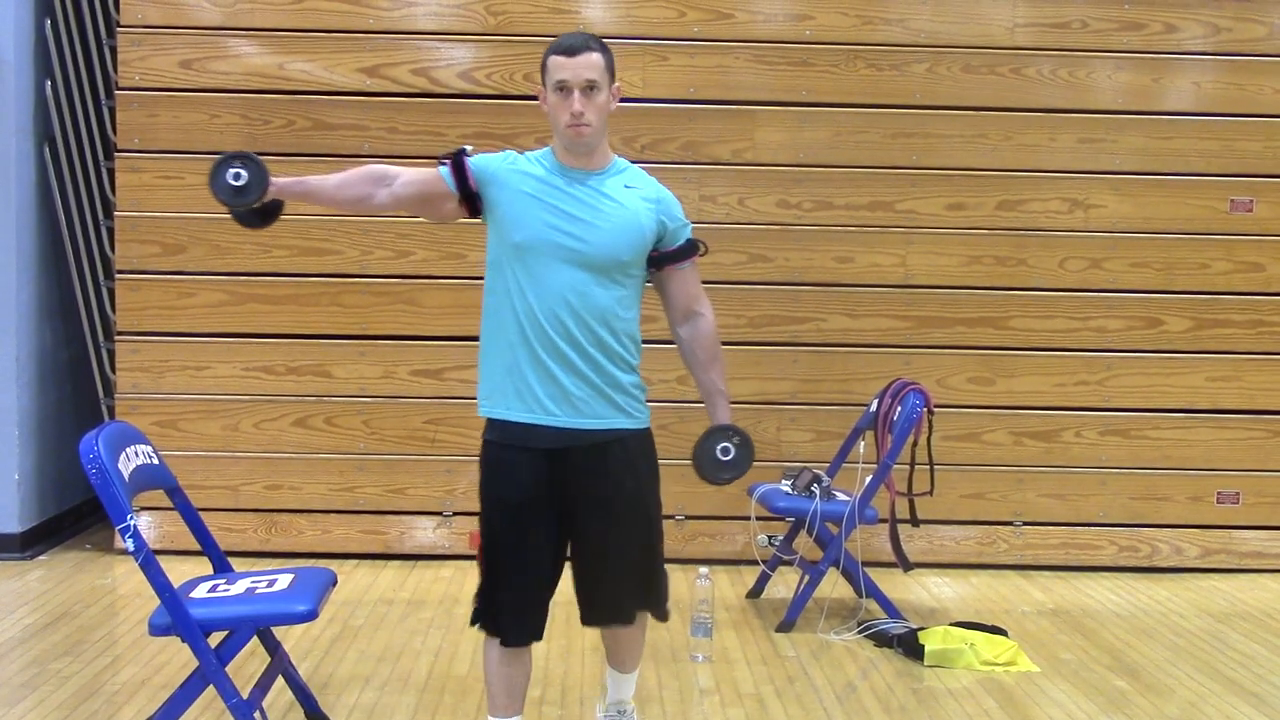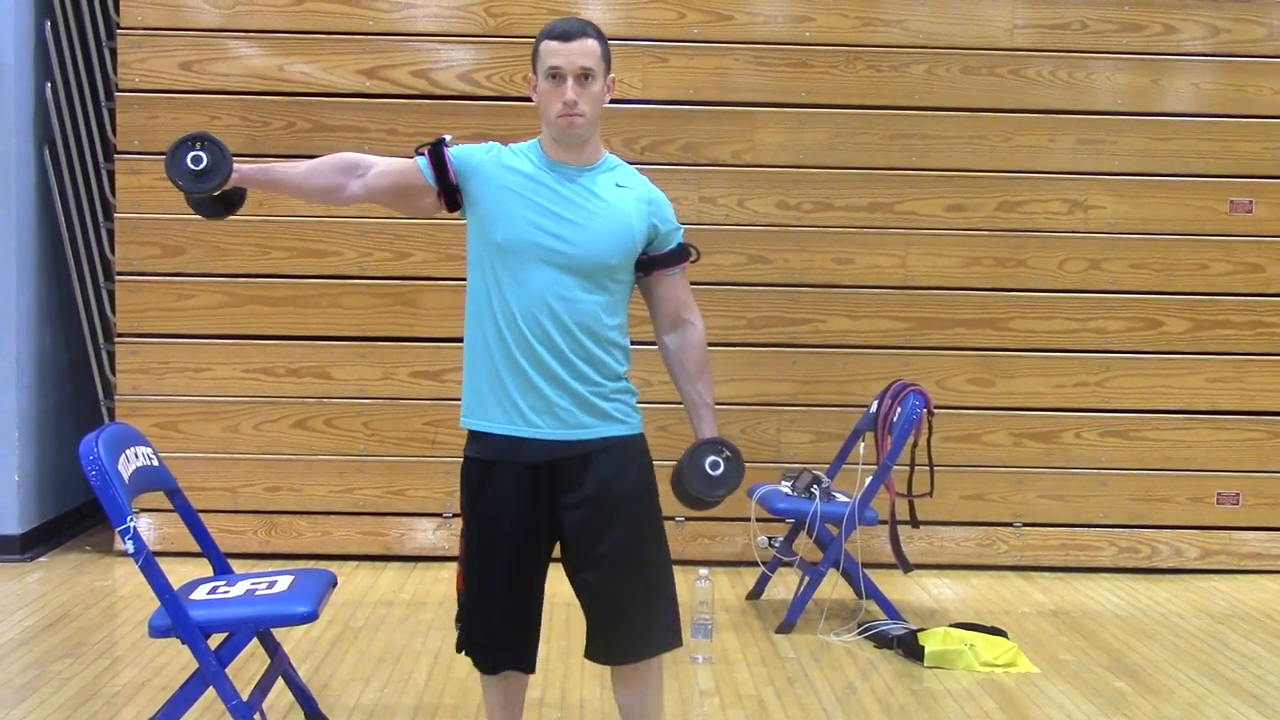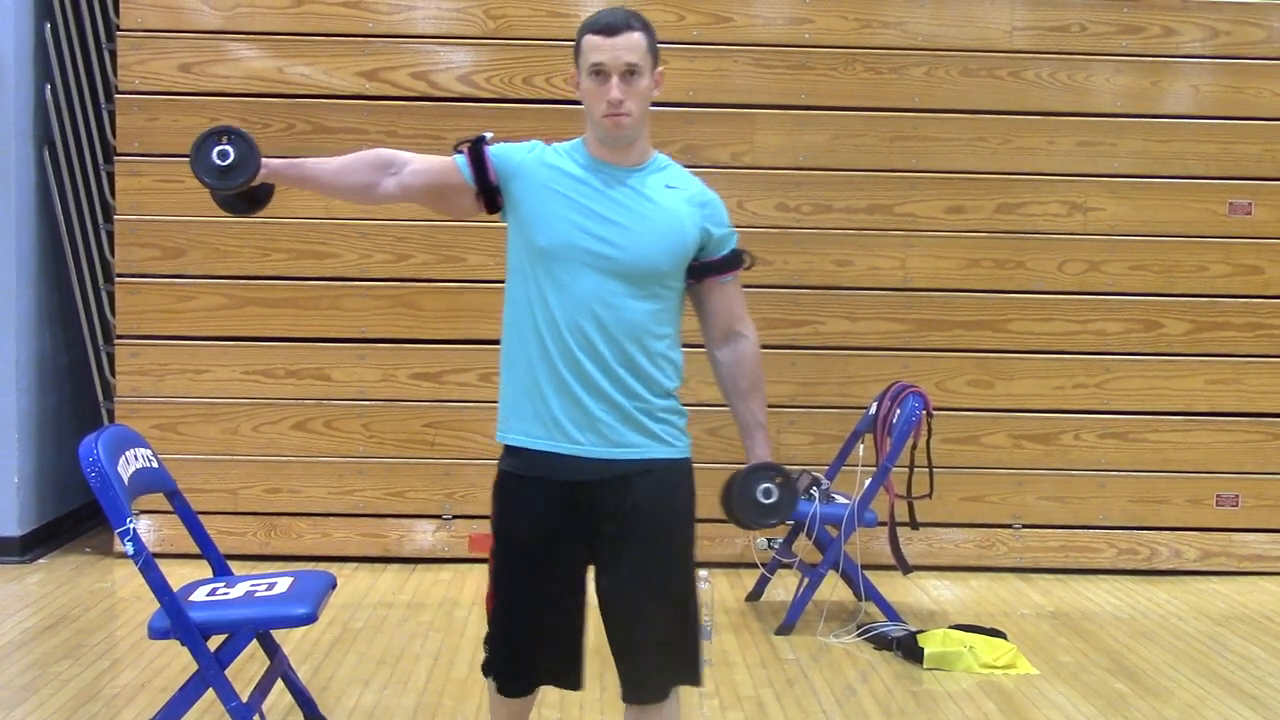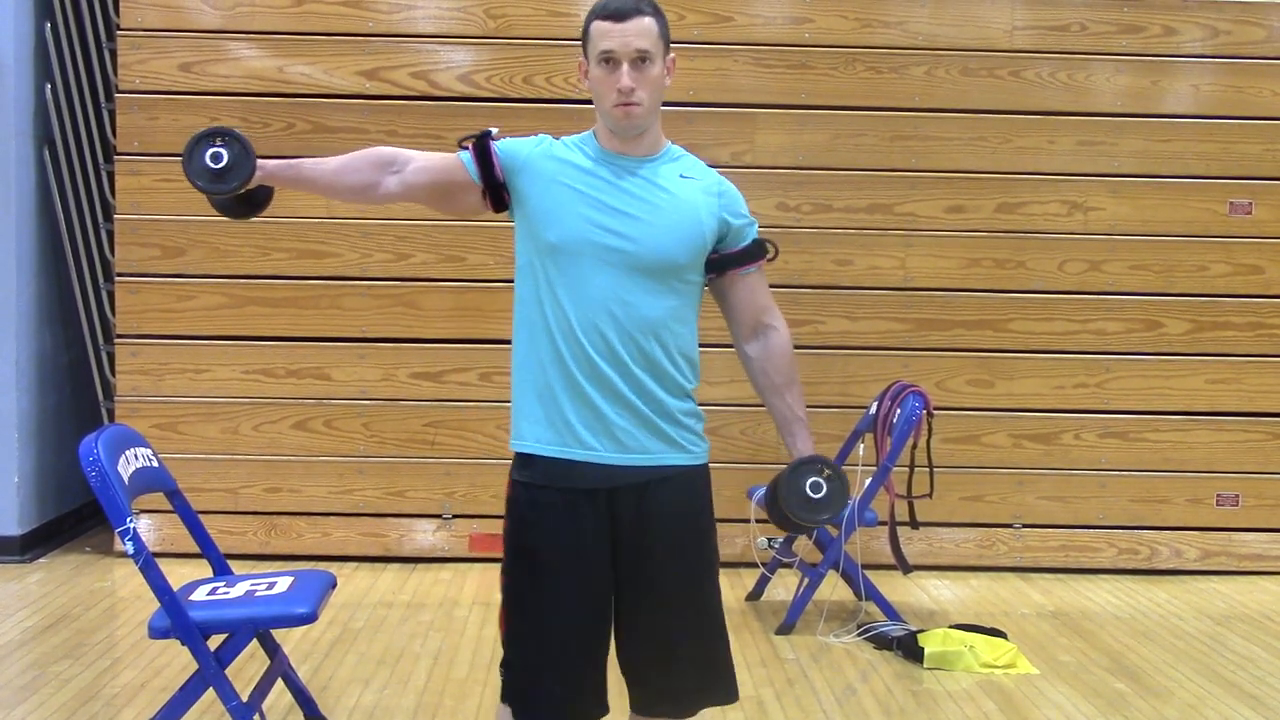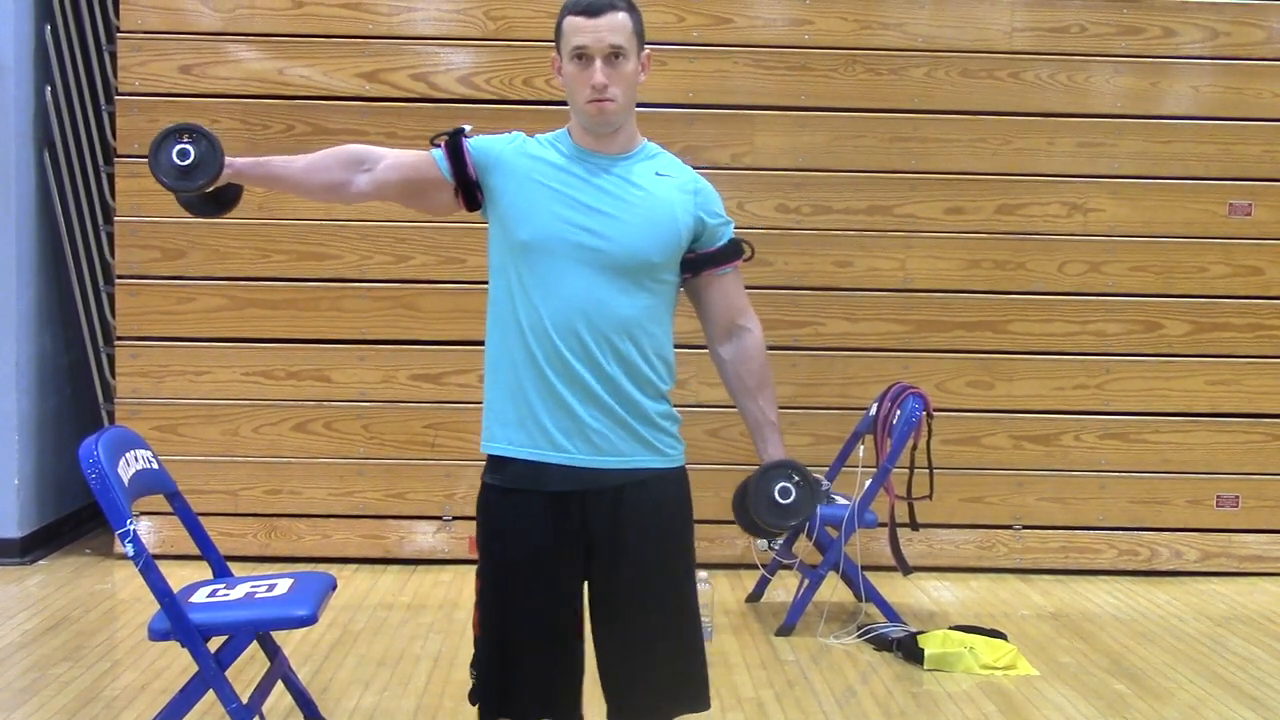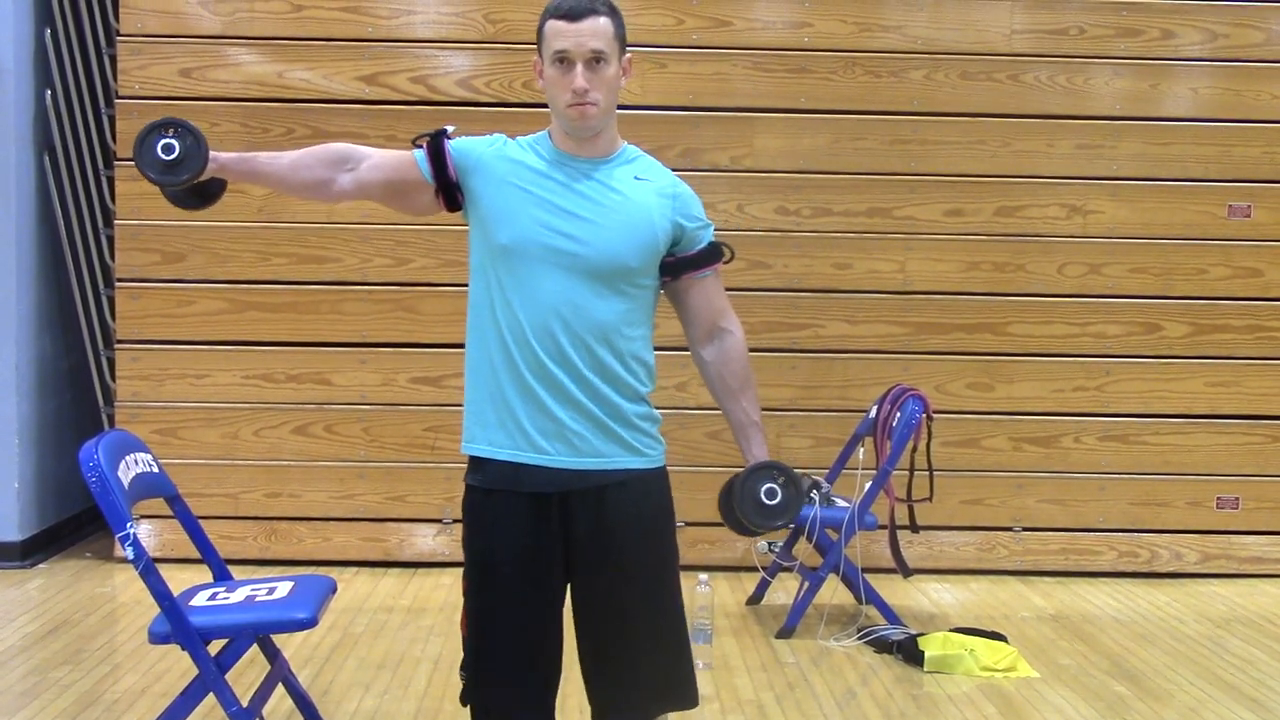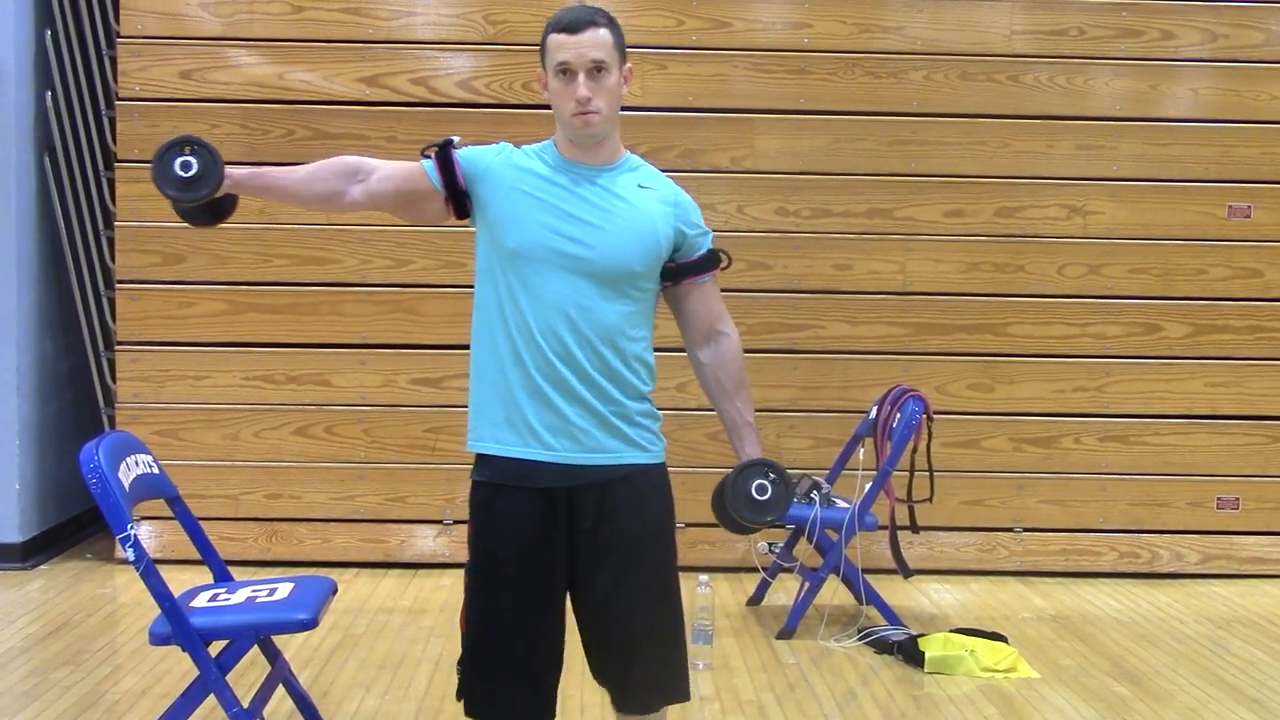
dt=0.4s
person 1, frame 1
left shoulder: (654, 203)
right shoulder: (500, 177)
left elbow: (692, 316)
right elbow: (387, 186)
left wrist: (720, 413)
right wrist: (282, 187)
left hip: (618, 433)
right hip: (518, 434)
left knee: (622, 597)
right knee: (510, 611)
person 1, frame 2
left shoulder: (645, 202)
right shoulder: (483, 170)
left elbow: (680, 327)
right elbow: (358, 176)
left wrist: (707, 433)
right wrist: (244, 173)
left hip: (607, 445)
right hip: (500, 445)
left knee: (634, 626)
right knee: (499, 632)
person 1, frame 3
left shoulder: (697, 205)
right shoulder: (524, 170)
left elbow: (732, 338)
right elbow: (393, 175)
left wrist: (759, 451)
right wrist: (272, 169)
left hip: (651, 468)
right hip: (537, 462)
right knee: (518, 657)
person 1, frame 4
left shoulder: (713, 196)
right shoulder: (531, 165)
left elbow: (760, 331)
right elbow: (395, 173)
left wrist: (801, 449)
right wrist: (270, 171)
left hip: (669, 474)
right hip: (551, 471)
person 1, frame 5
left shoulder: (689, 194)
right shoulder: (503, 162)
left elbow: (735, 334)
right elbow: (366, 171)
left wrist: (773, 453)
right wrist: (236, 168)
left hip: (644, 476)
right hip: (524, 471)
person 1, frame 6
left shoulder: (669, 197)
right shoulder: (486, 165)
left elbow: (716, 336)
right elbow: (350, 171)
left wrist: (756, 453)
right wrist: (221, 164)
left hip: (626, 476)
right hip: (508, 473)
person 1, frame 7
left shoulder: (668, 204)
right shoulder: (493, 173)
left elbow: (712, 339)
right elbow: (362, 182)
left wrist: (749, 452)
right wrist: (236, 178)
left hip: (627, 472)
right hip: (514, 470)
